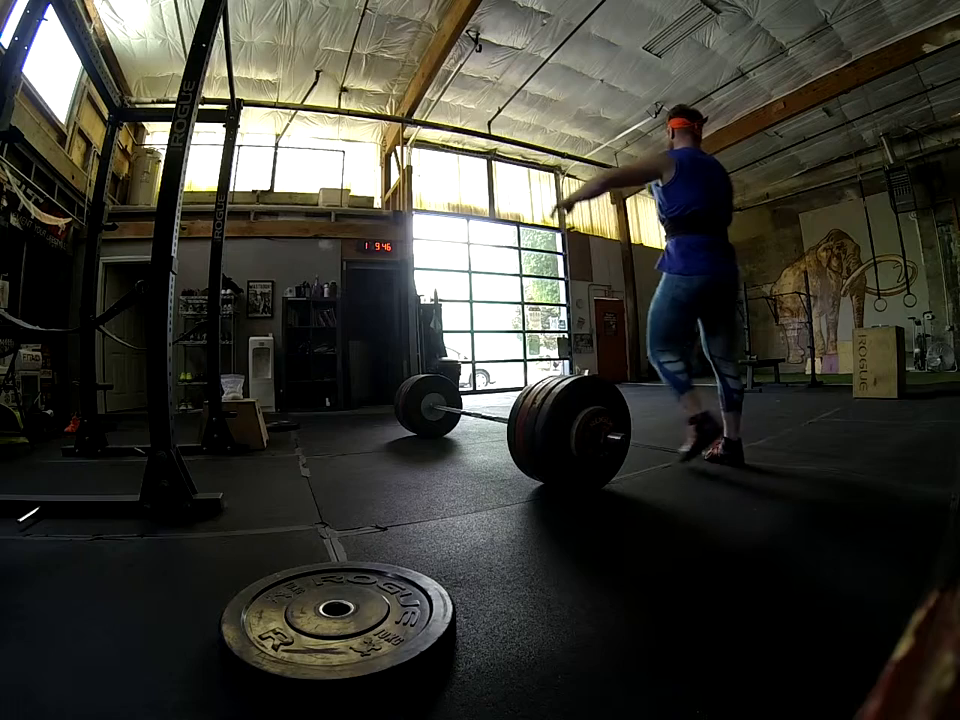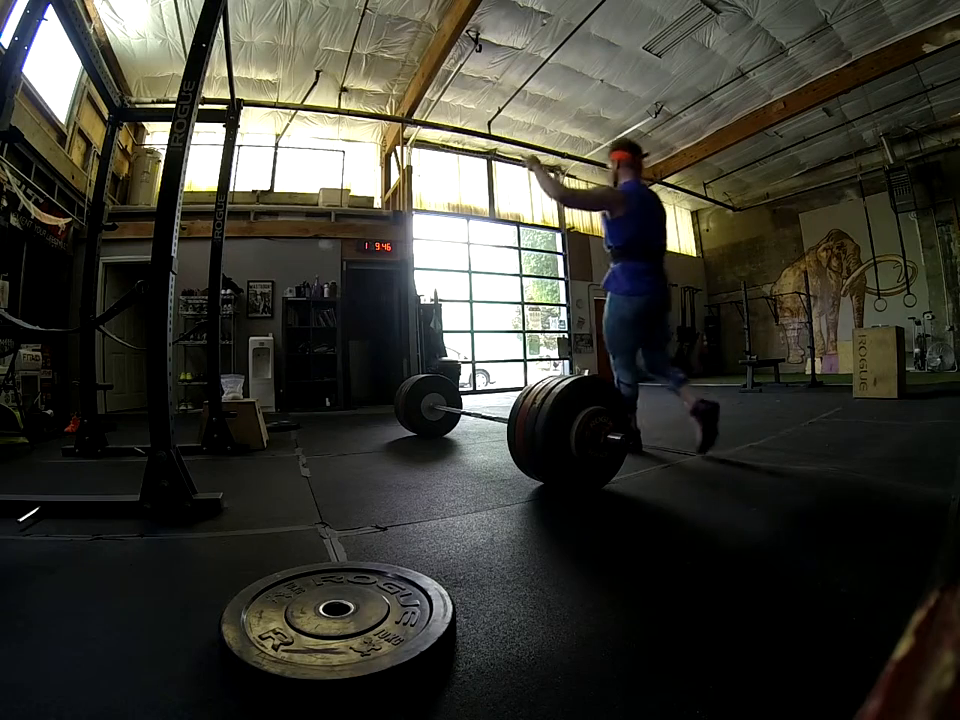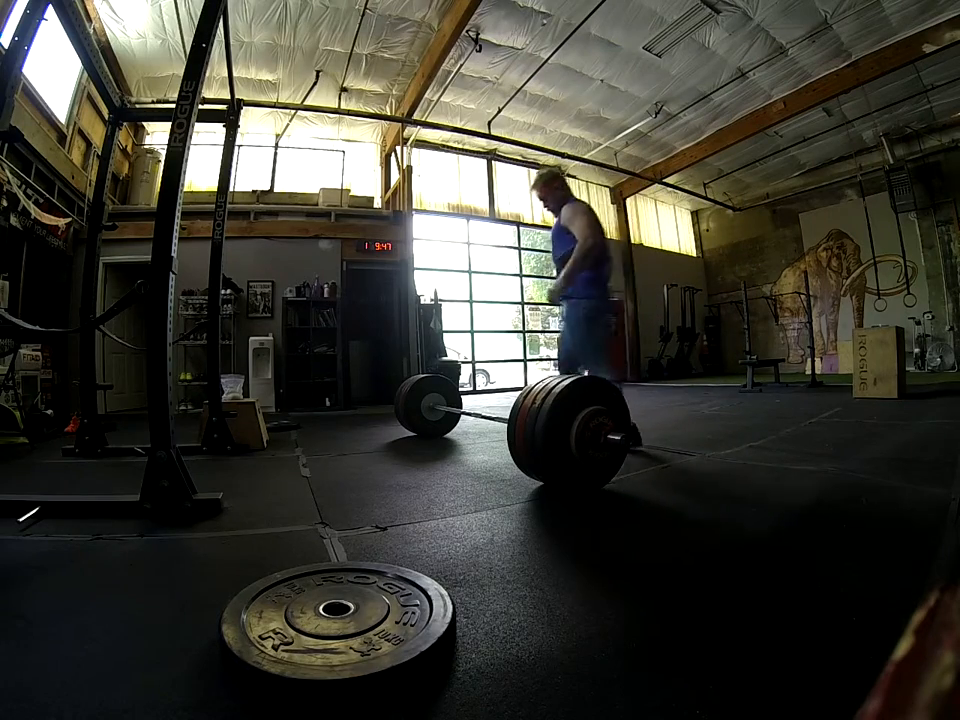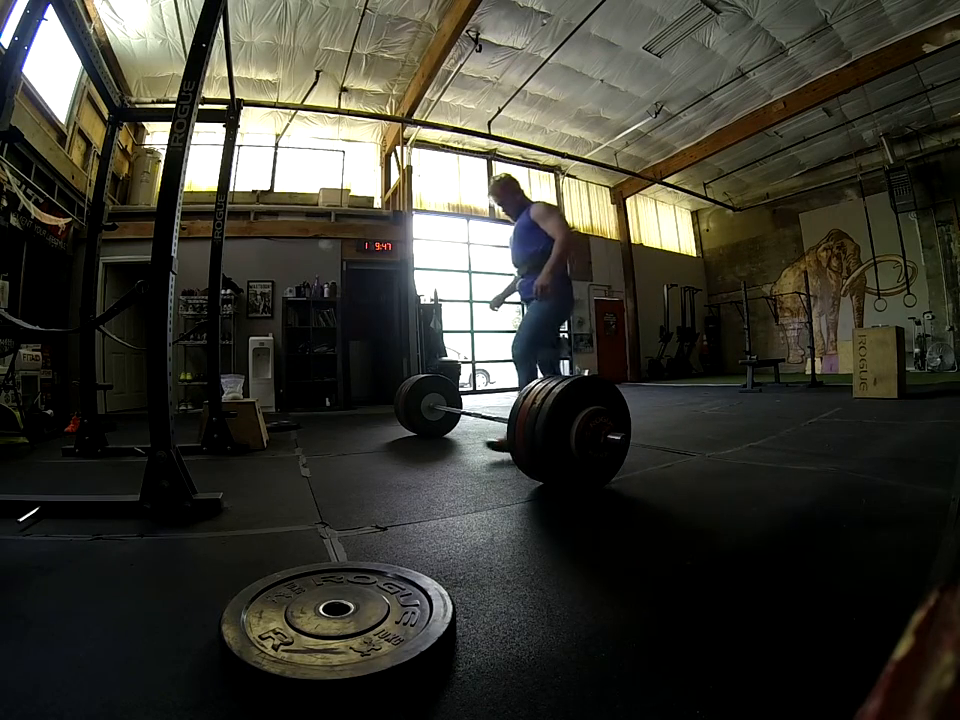
dt=0.4s
person 1, frame 1
left shoulder: (667, 162)
right shoulder: (718, 170)
left elbow: (608, 179)
left wrist: (571, 199)
left hip: (687, 266)
right hip: (723, 266)
left knee: (661, 346)
right knee: (723, 355)
left ankle: (699, 419)
right ankle: (731, 441)
person 1, frame 2
left shoulder: (617, 196)
right shoulder: (653, 201)
left elbow: (562, 195)
left wrist: (537, 169)
left hip: (628, 289)
right hip: (656, 288)
left knee: (624, 363)
right knee: (655, 361)
left ankle: (629, 432)
right ankle: (699, 407)
person 1, frame 3
left shoulder: (573, 211)
right shoulder: (575, 212)
left elbow: (588, 242)
right elbow: (602, 254)
left wrist: (562, 281)
left hip: (581, 297)
right hip: (579, 297)
left knee: (595, 363)
right knee: (567, 366)
person 1, frame 4
left shoulder: (539, 210)
right shoulder: (520, 225)
left elbow: (564, 237)
left wrist: (547, 271)
right wrist: (504, 294)
left hip: (549, 293)
right hip: (535, 295)
left knee: (522, 353)
right knee: (548, 364)
